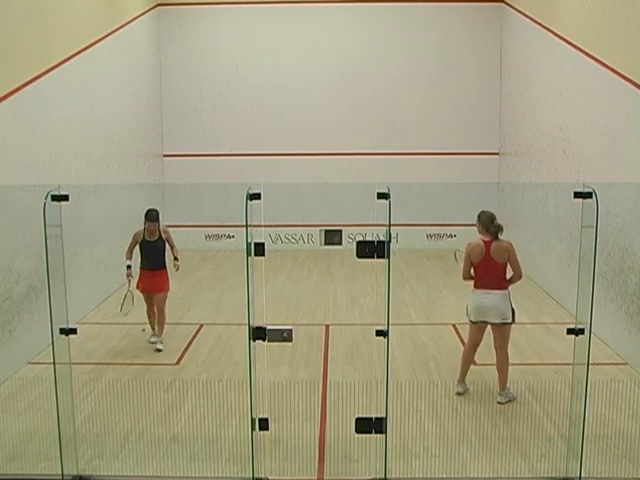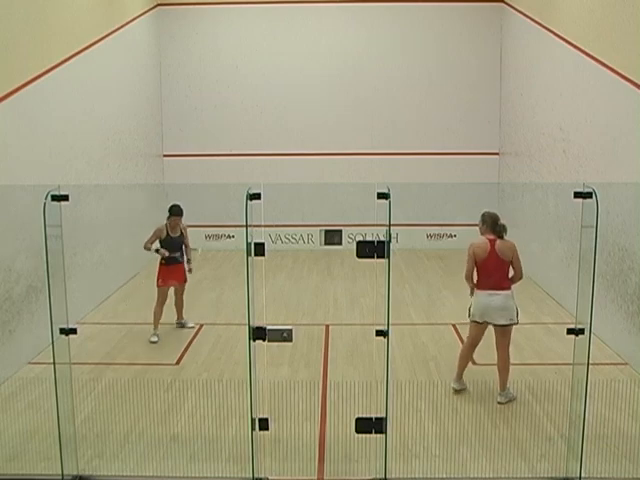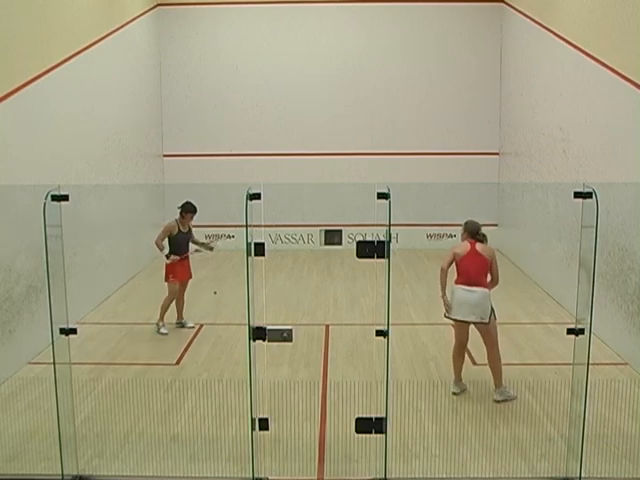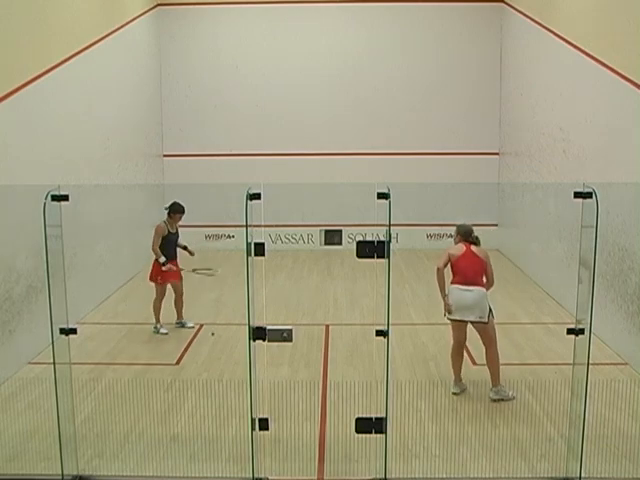
dt=0.5s
person 1, frame 1
left shoulder: (472, 246)
right shoulder: (506, 246)
left elbow: (465, 276)
right elbow: (518, 275)
left hip: (479, 298)
right hip: (500, 300)
left knee: (472, 344)
right knee: (501, 348)
left ankle: (460, 383)
right ankle: (503, 392)
person 1, frame 2
left shoulder: (475, 246)
right shoulder: (510, 246)
left elbow: (468, 275)
right elbow: (519, 275)
left hip: (482, 299)
right hip: (504, 299)
left knee: (471, 342)
right knee: (503, 348)
left ankle: (458, 380)
right ankle: (503, 392)
person 1, frame 3
left shoulder: (457, 248)
right shoulder: (489, 250)
left elbow: (444, 268)
right elbow: (495, 280)
left wrist: (443, 295)
left hip: (460, 294)
right hip: (480, 297)
left knee: (460, 343)
right knee: (492, 346)
left ankle: (457, 383)
right ankle: (499, 390)
person 1, frame 4
left shoulder: (452, 250)
right shoulder: (482, 252)
left elbow: (440, 268)
right elbow: (490, 281)
left wrist: (444, 296)
left hip: (456, 294)
right hip: (477, 296)
left knee: (458, 343)
right knee: (491, 344)
left ankle: (457, 383)
right ankle: (496, 389)
person 2, frame 1
left shoulder: (164, 232)
right shoulder: (138, 234)
left elbow: (173, 246)
right elbow: (129, 250)
left wrist: (176, 259)
right wrist: (128, 266)
left hip: (161, 274)
right hip: (145, 274)
left knee: (160, 307)
right knee: (149, 306)
left ankle: (159, 339)
right ankle: (154, 332)
person 2, frame 2
left shoulder: (183, 228)
right shoulder: (161, 230)
left elbow: (186, 245)
right elbow: (146, 245)
left wrist: (189, 262)
right wrist: (157, 251)
left hip: (180, 267)
right hip: (166, 268)
left knee: (180, 295)
right knee: (161, 300)
left ankle: (180, 319)
right ankle: (155, 332)
person 2, frame 3
left shoulder: (189, 225)
right shoulder: (172, 226)
right elbow: (158, 241)
left wrist: (203, 244)
right wrist: (168, 255)
left hip: (185, 263)
right hip: (174, 264)
left knee: (181, 294)
right knee: (172, 295)
left ankle: (180, 320)
right ankle: (160, 322)
person 2, frame 4
left shoulder: (175, 225)
right shoulder: (161, 227)
right elbow: (155, 248)
left wrist: (186, 248)
right wrist: (165, 263)
left hip: (174, 264)
right hip: (162, 266)
left knee: (179, 293)
right knee: (160, 296)
left ankle: (180, 320)
right ankle: (157, 325)
